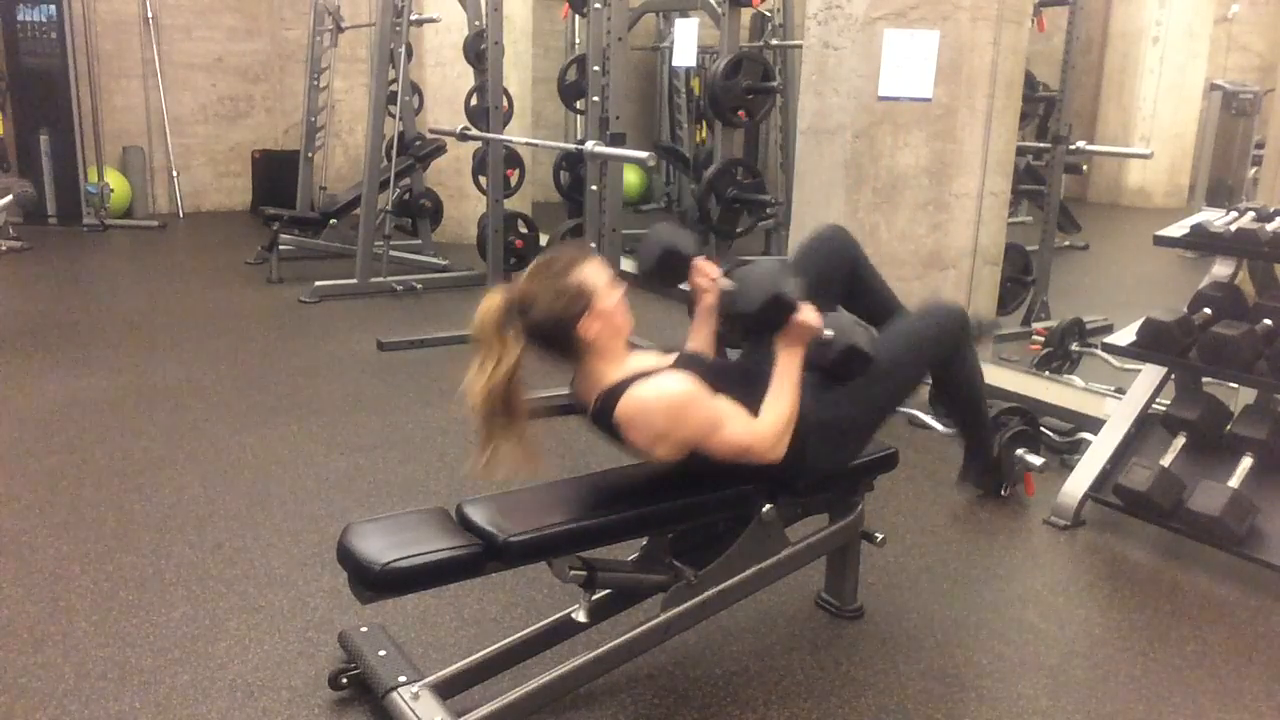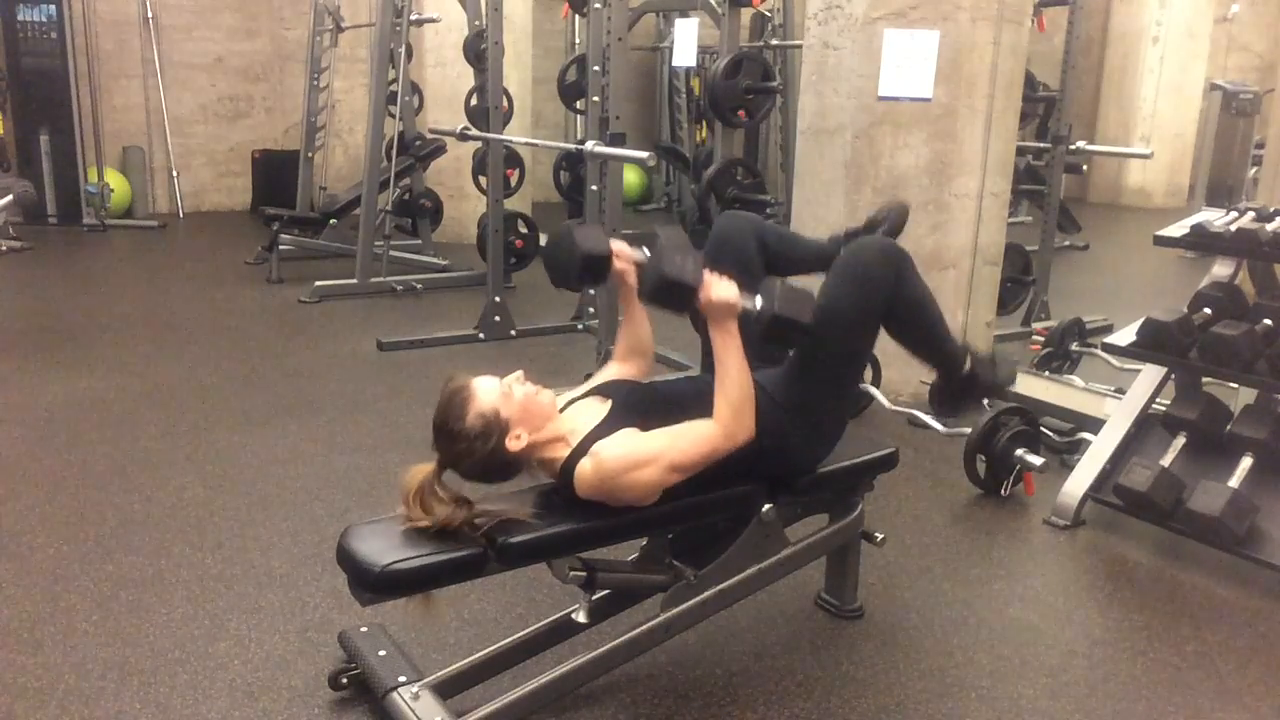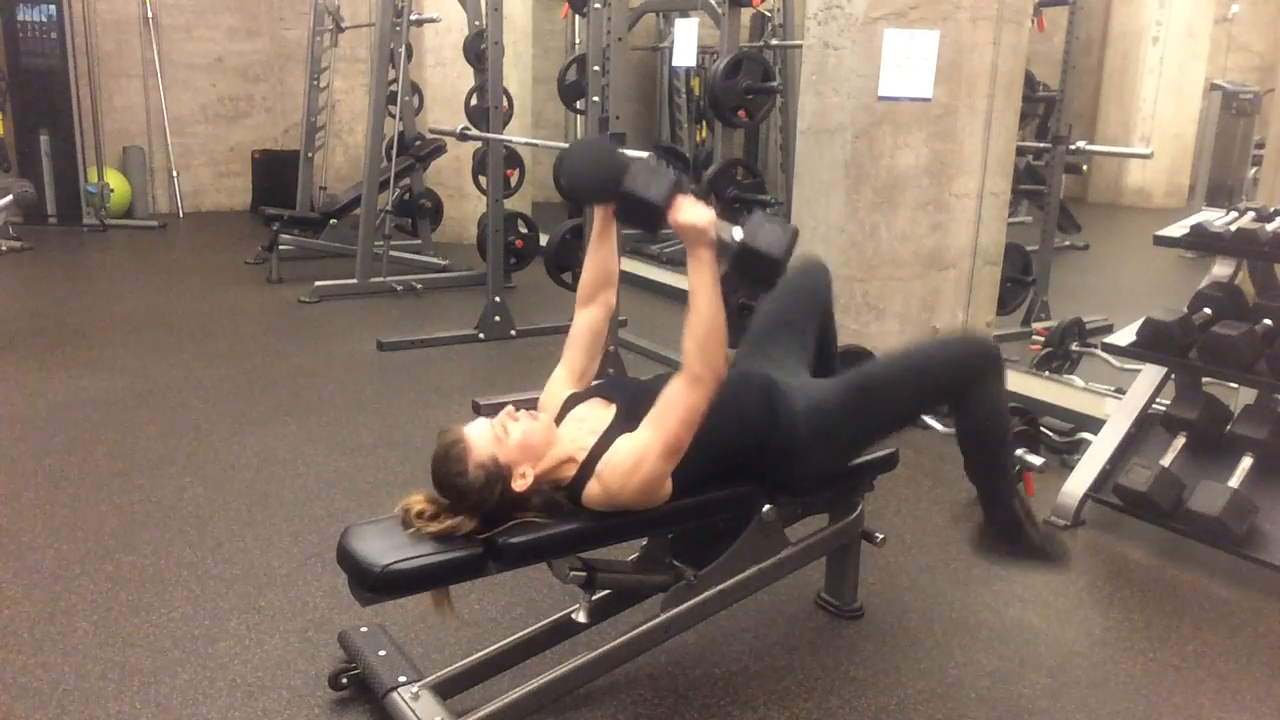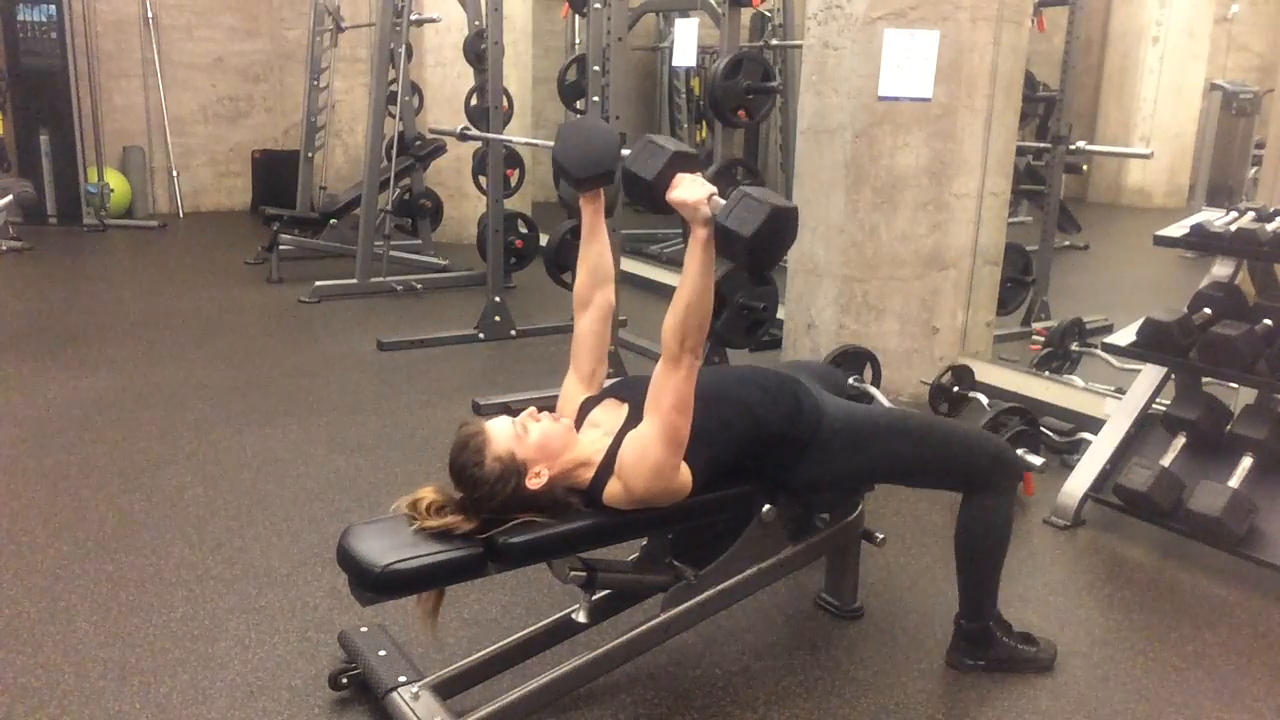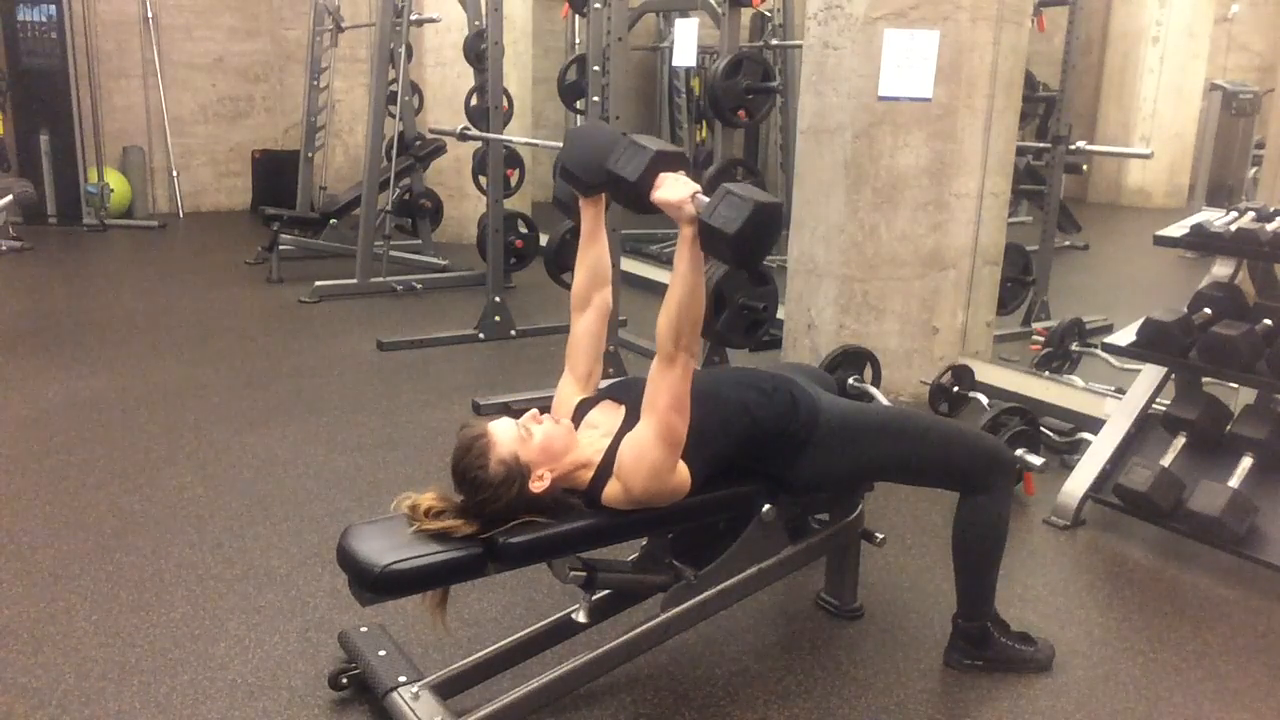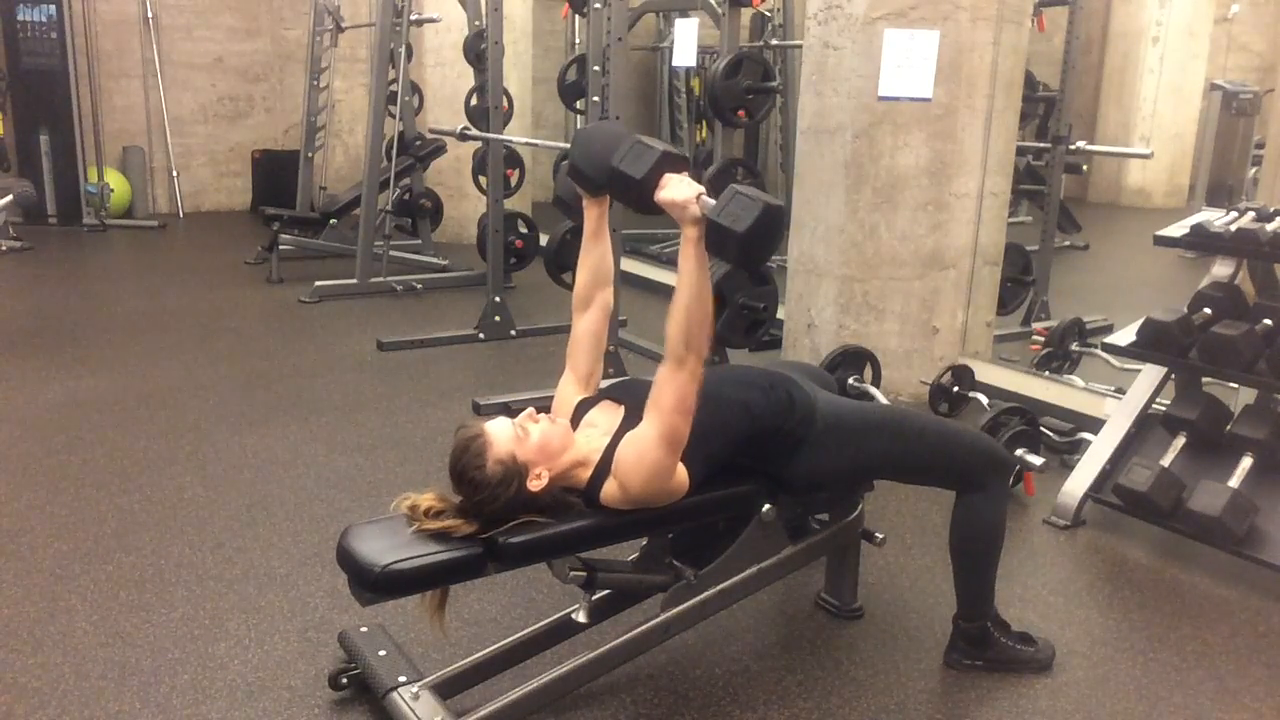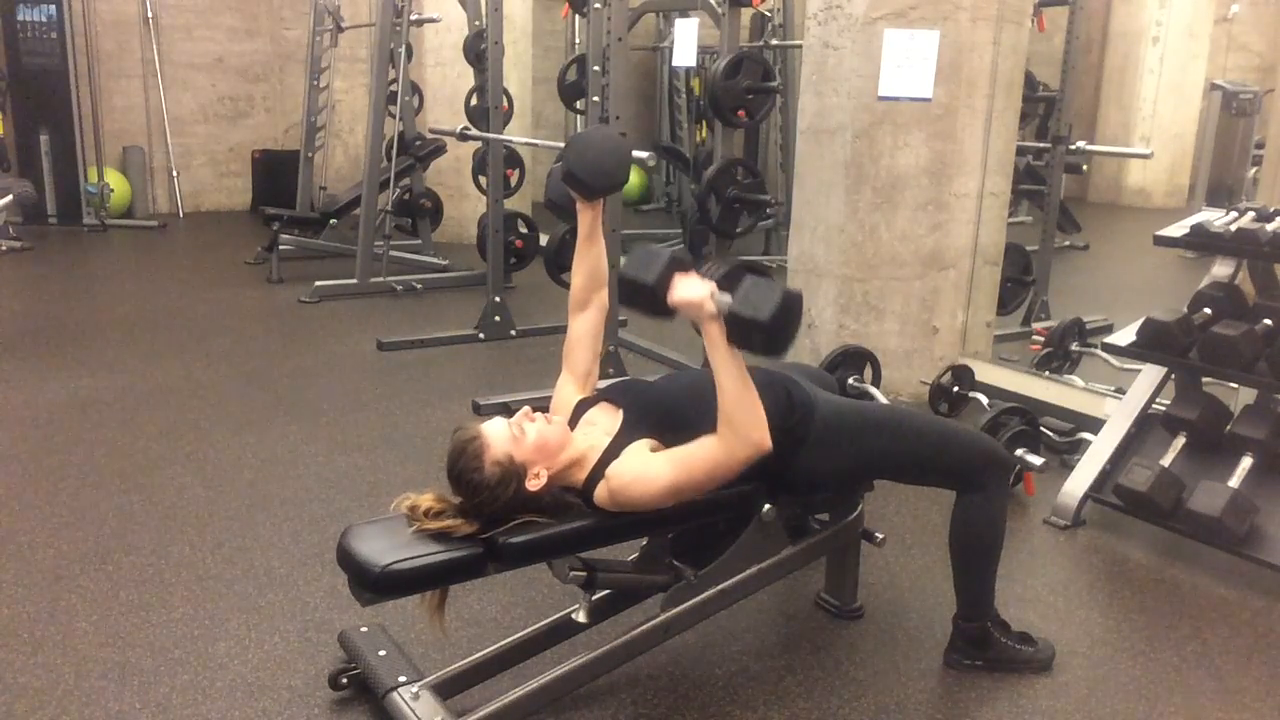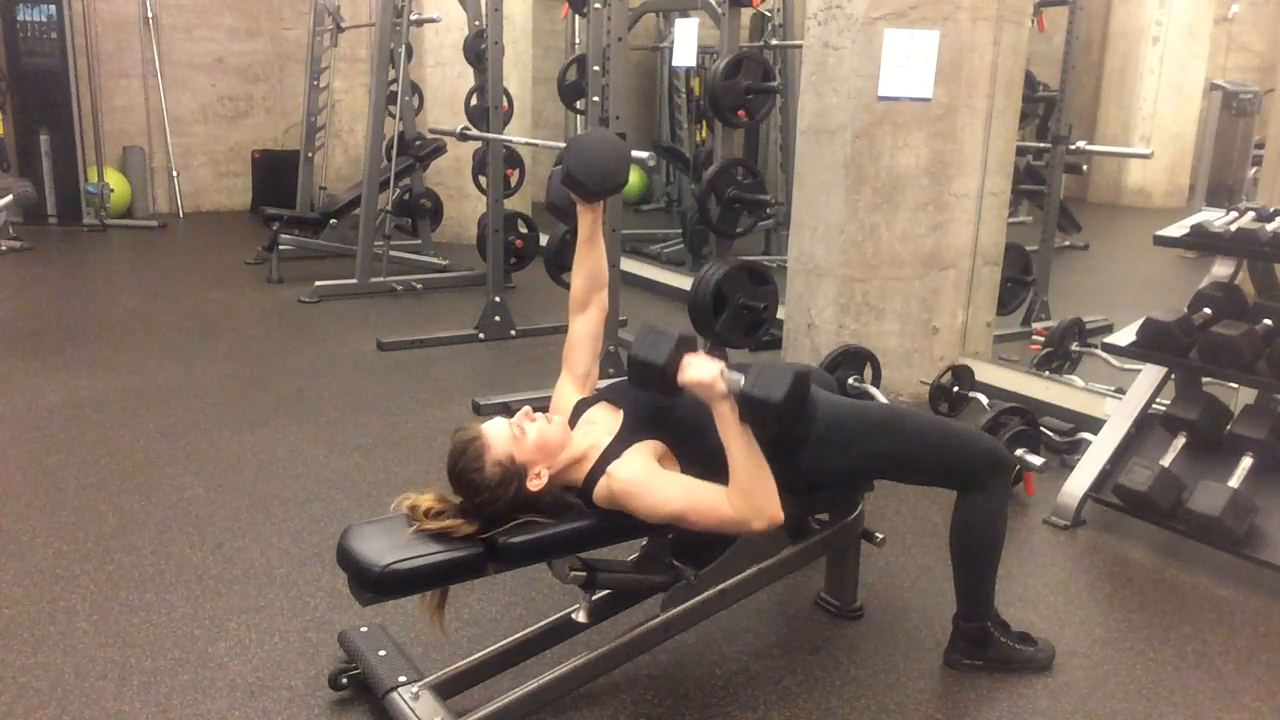
dt=0.4s
person 1, frame 1
left shoulder: (601, 378)
right shoulder: (649, 405)
right elbow: (771, 445)
left wrist: (707, 306)
right wrist: (793, 349)
left hip: (760, 382)
right hip: (808, 431)
left knee: (834, 244)
right knee: (946, 322)
left ankle: (908, 331)
right ankle: (984, 460)
person 1, frame 2
left shoulder: (563, 415)
right shoulder: (606, 468)
left elbow: (634, 361)
right elbow: (737, 431)
left wrist: (627, 290)
right wrist: (723, 323)
left hip: (743, 390)
right hip: (784, 425)
left knee: (735, 230)
right knee: (881, 259)
left ankle: (842, 258)
right ankle: (960, 377)
person 1, frame 3
left shoulder: (562, 414)
right shoulder: (617, 477)
left elbow: (592, 310)
right elbow: (704, 376)
left wrist: (605, 216)
right wrist: (700, 256)
left hip: (761, 385)
right hip: (789, 427)
left knee: (809, 274)
right knee: (973, 357)
left ankle: (831, 382)
right ankle: (1008, 525)
person 1, frame 4
left shoulder: (577, 415)
right shoulder: (636, 475)
left elbow: (594, 306)
right elbow: (682, 352)
left wrist: (591, 204)
right wrist: (702, 230)
left hip: (779, 394)
right hip: (804, 438)
left knee: (830, 372)
right knee: (996, 465)
right ankle: (979, 635)
person 1, frame 5
left shoulder: (574, 412)
right shoulder: (635, 476)
left elbow: (591, 308)
right elbow: (675, 353)
left wrist: (592, 208)
right wrist: (687, 229)
left hip: (777, 393)
right hip: (801, 436)
left knee: (827, 376)
right knee: (993, 465)
right ankle: (977, 635)
person 1, frame 6
left shoulder: (573, 413)
right shoulder: (630, 476)
left elbow: (592, 309)
right elbow: (688, 358)
left wrist: (596, 208)
right wrist: (692, 230)
right hip: (801, 435)
right knee: (988, 463)
right ankle: (977, 635)
person 1, frame 7
left shoulder: (570, 411)
right shoulder: (623, 480)
left elbow: (588, 309)
right elbow: (751, 443)
left wrist: (589, 210)
right wrist: (711, 324)
right hip: (801, 435)
right knee: (989, 463)
right ankle: (976, 635)
person 1, frame 8
left shoulder: (571, 409)
right shoulder: (622, 481)
left elbow: (587, 310)
right elbow: (762, 514)
left wrist: (588, 213)
right wrist: (724, 403)
right hip: (801, 434)
right knee: (990, 464)
right ankle: (976, 635)
